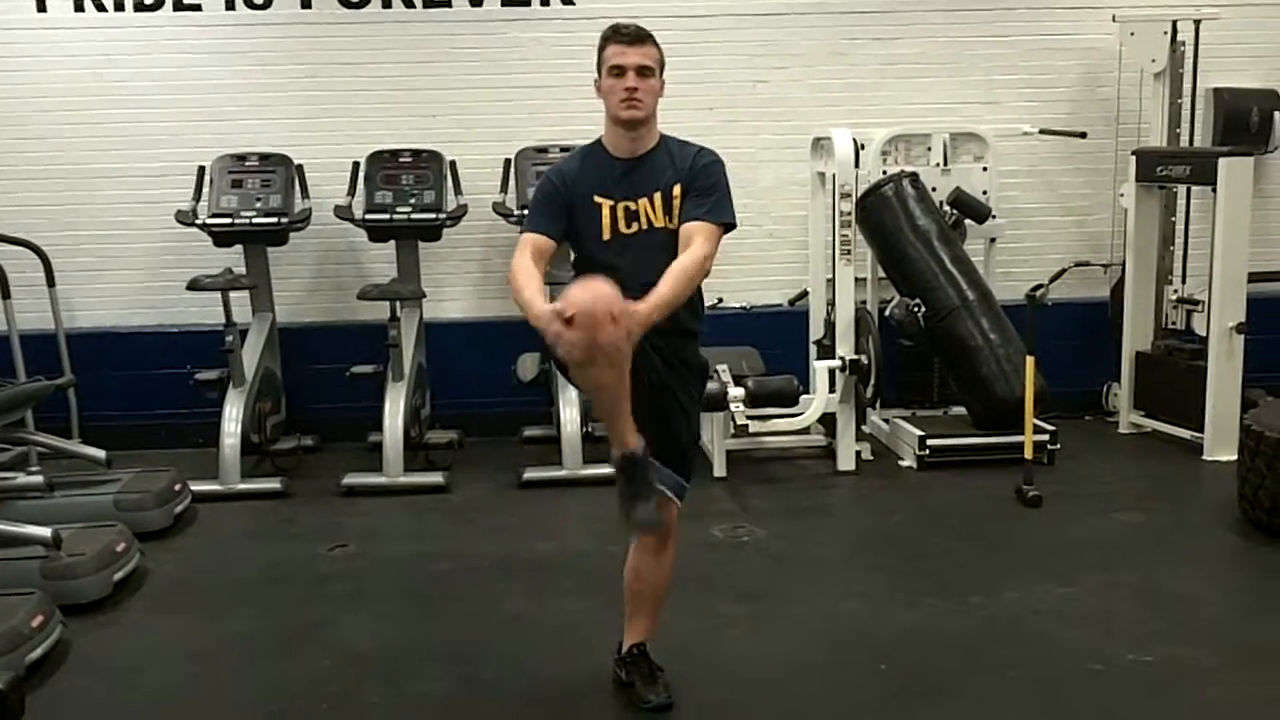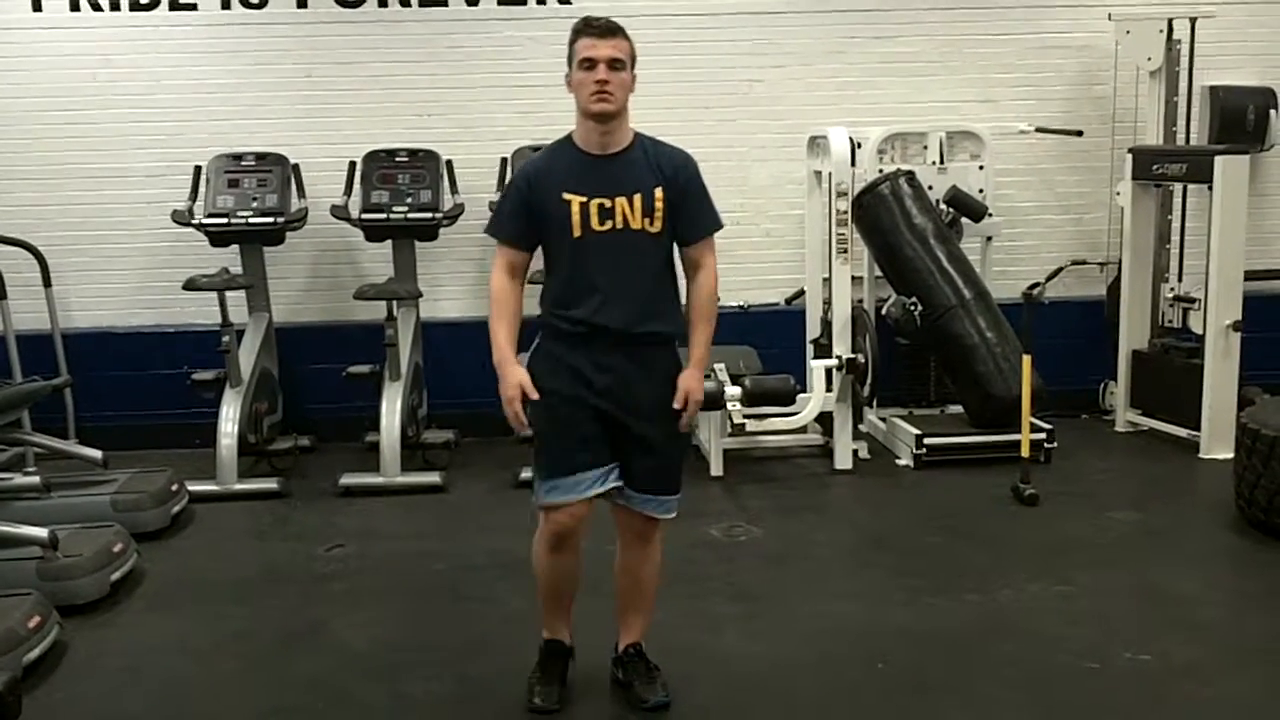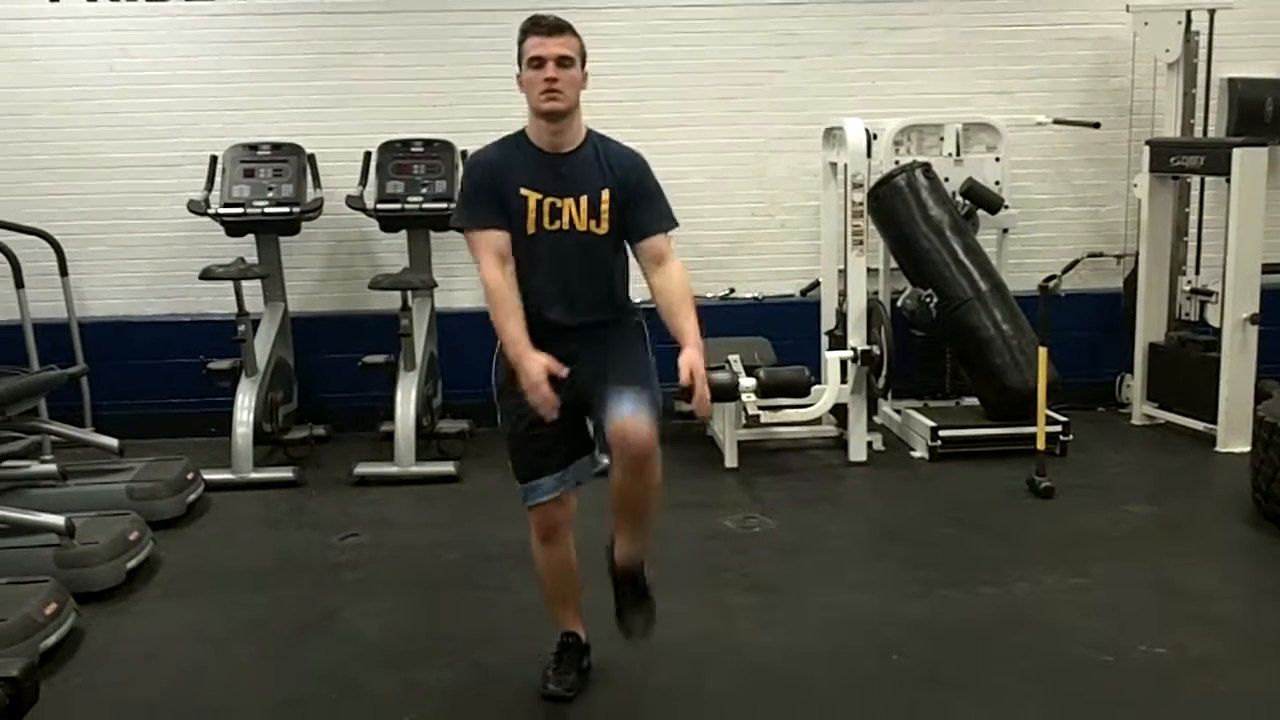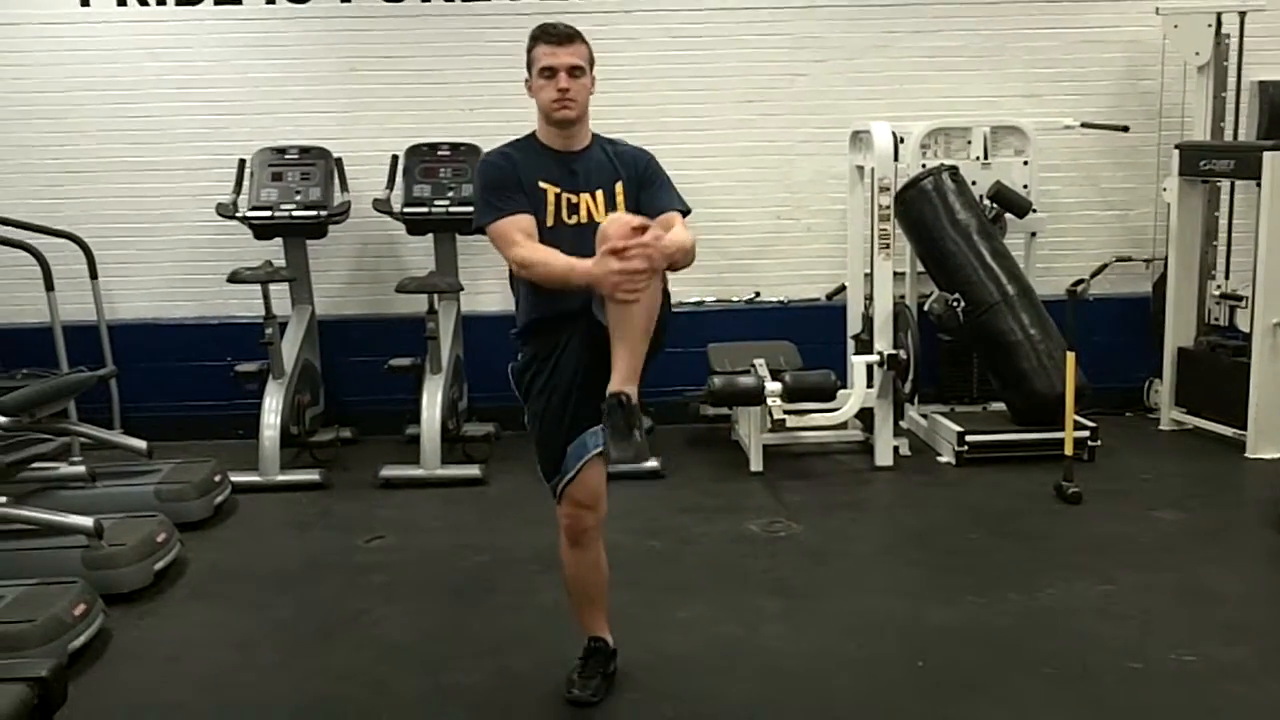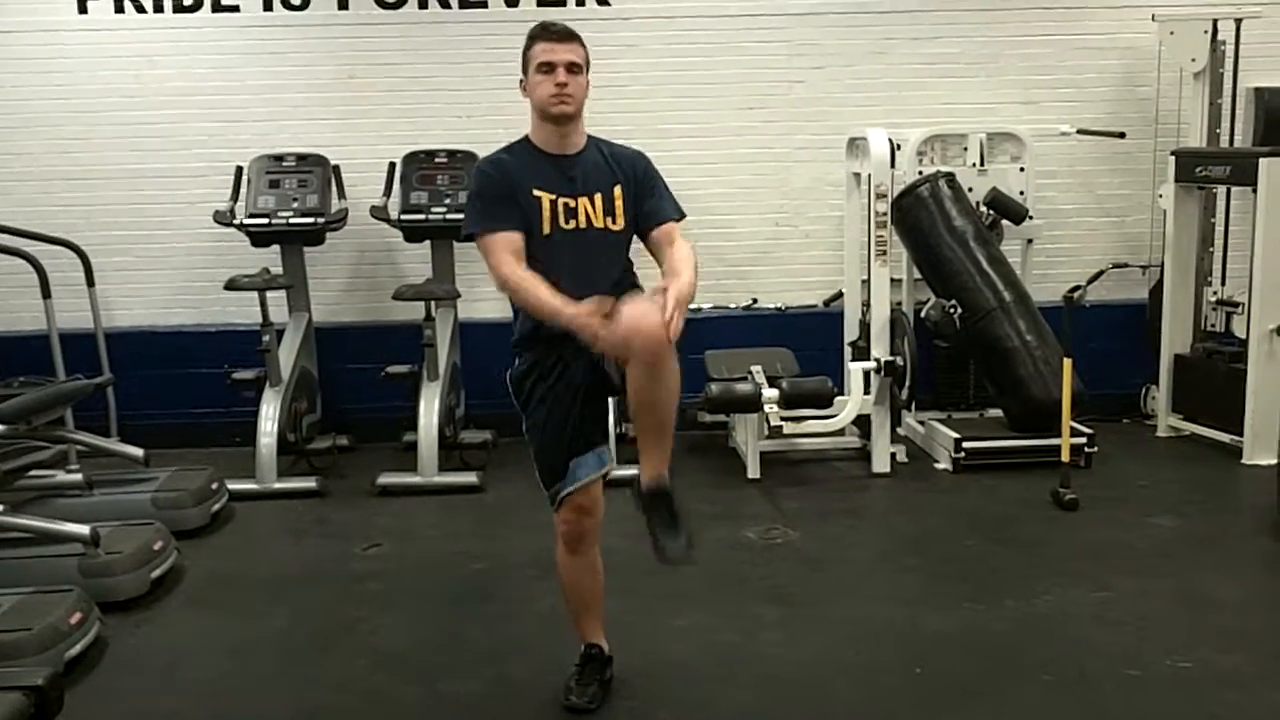
dt=0.5s
person 1, frame 1
left shoulder: (698, 167)
right shoulder: (569, 177)
left elbow: (697, 253)
right elbow: (527, 259)
left wrist: (648, 312)
right wrist: (543, 312)
left hip: (669, 350)
right hip: (602, 338)
left knee: (663, 513)
left ankle: (634, 653)
right ankle: (627, 453)
person 1, frame 2
left shoulder: (672, 168)
right shoulder: (539, 176)
left elbow: (701, 269)
right elbow: (507, 271)
left wrist: (697, 364)
right wrist: (505, 360)
left hip: (651, 368)
right hip: (566, 367)
left knee: (643, 523)
right knee: (562, 523)
left ankle: (631, 652)
right ankle: (555, 647)
person 1, frame 3
left shoulder: (623, 166)
right shoulder: (490, 170)
left elbow: (661, 261)
right elbow: (495, 271)
left wrist: (691, 346)
right wrist: (522, 358)
left hip: (609, 343)
right hip: (534, 359)
left knee: (635, 442)
right knee: (548, 514)
left ankle: (629, 561)
right ankle: (571, 640)
person 1, frame 4
left shoulder: (632, 162)
right shoulder: (504, 167)
left elbow: (682, 242)
right elbow: (521, 253)
left wrist: (658, 245)
right wrist: (593, 270)
left hip: (623, 324)
right hip: (552, 344)
left knee: (622, 232)
right knee: (579, 510)
left ankle: (622, 401)
right ankle: (598, 646)
person 1, frame 5
left shoulder: (628, 165)
right shoulder: (499, 174)
left elbow: (673, 243)
right elbow: (507, 267)
left wrist: (681, 287)
right wrist: (571, 315)
left hip: (626, 334)
right hip: (553, 355)
left knee: (644, 327)
right knee: (576, 517)
left ankle: (655, 489)
right ankle: (594, 654)
